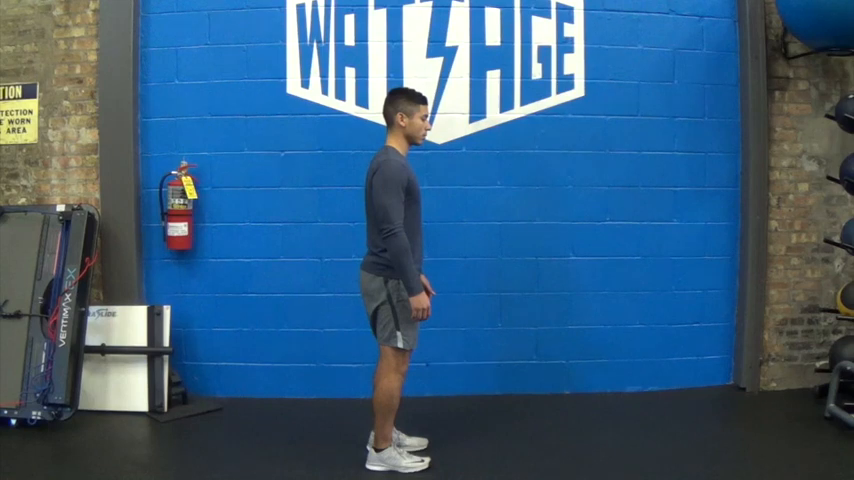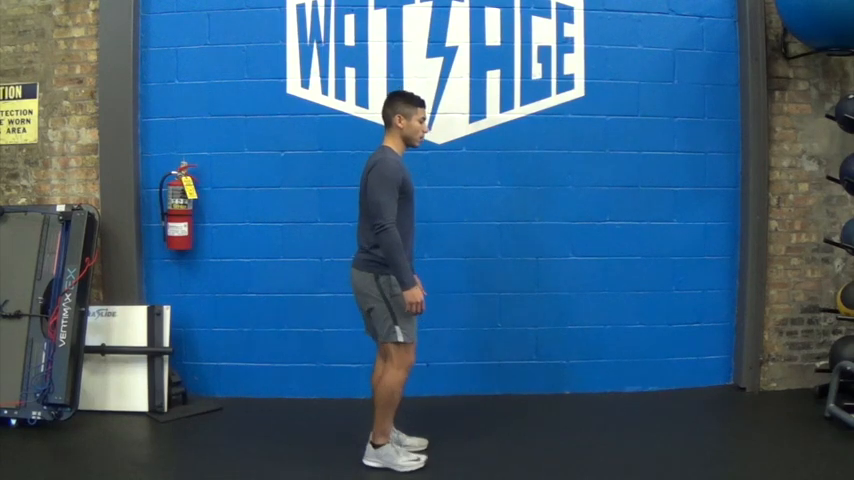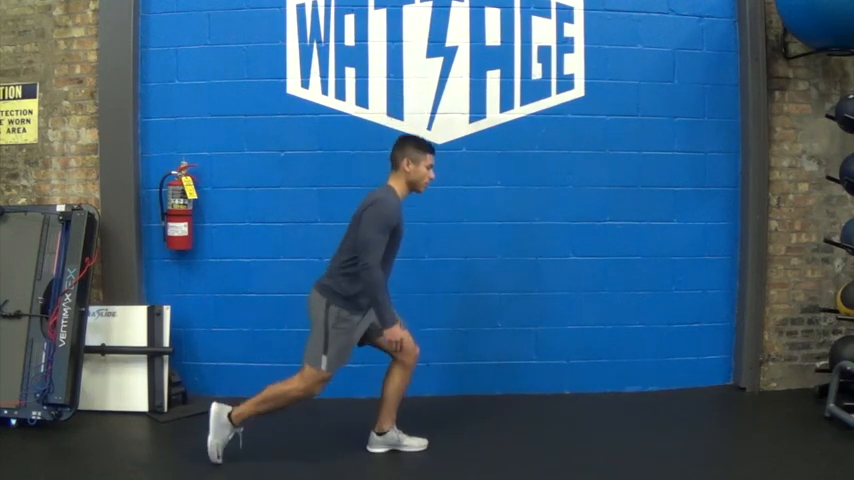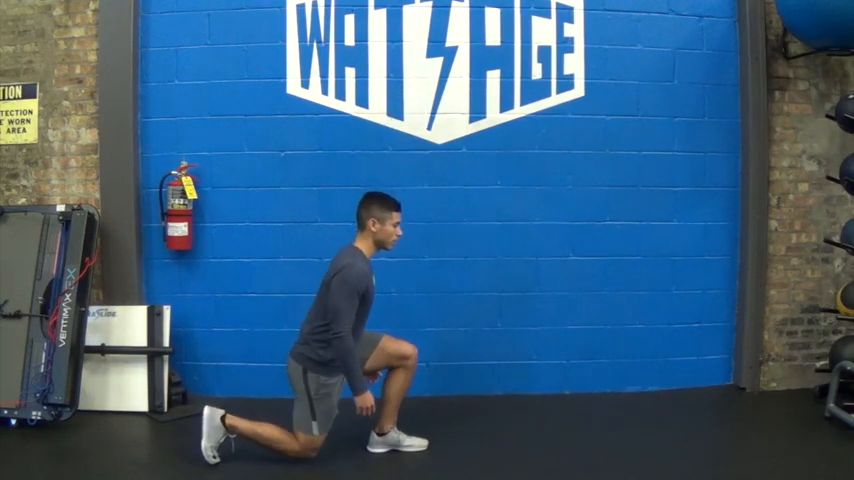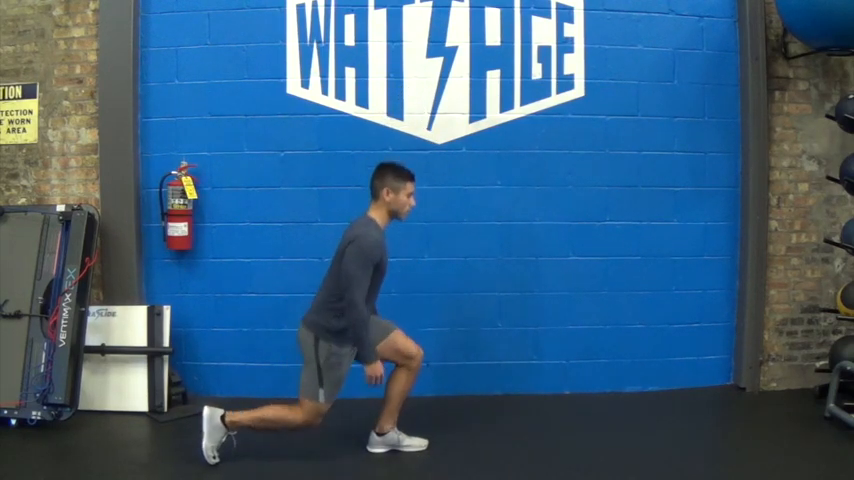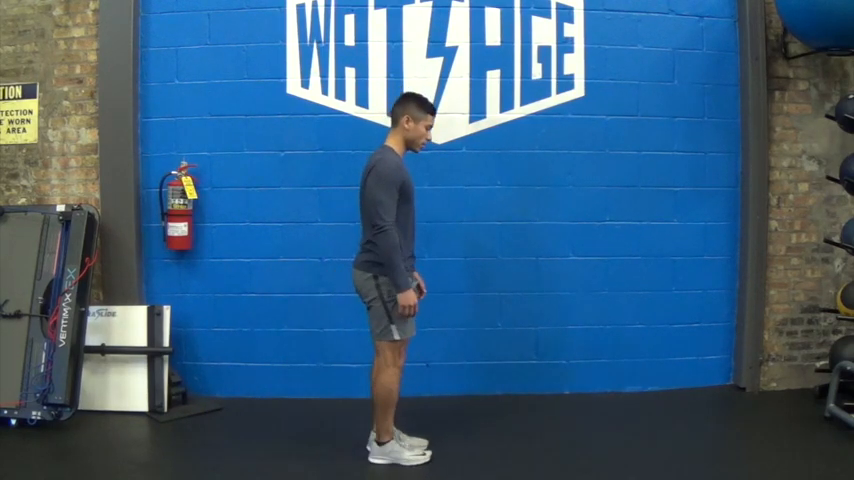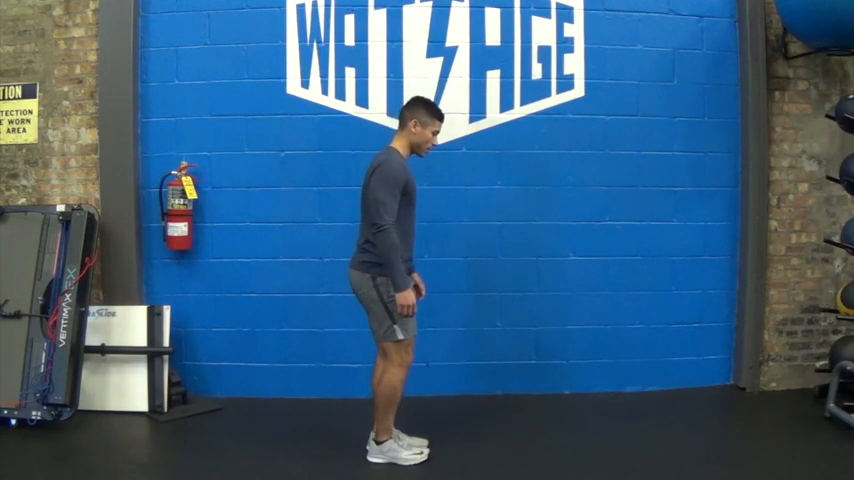
dt=0.7s
person 1, frame 1
left shoulder: (394, 163)
right shoulder: (390, 167)
right elbow: (392, 233)
left wrist: (416, 275)
right wrist: (414, 288)
left hip: (393, 275)
right hip: (390, 280)
left knee: (393, 359)
right knee: (395, 363)
left ankle: (385, 435)
right ankle: (381, 451)
person 1, frame 2
left shoulder: (389, 163)
right shoulder: (386, 164)
right elbow: (385, 229)
left wrist: (409, 275)
right wrist: (407, 283)
left hip: (382, 273)
right hip: (380, 276)
left knee: (388, 356)
right knee: (401, 359)
left ankle: (385, 433)
right ankle: (379, 446)
person 1, frame 3
left shoulder: (389, 202)
right shoulder: (385, 205)
right elbow: (369, 266)
left wrist: (386, 315)
right wrist: (388, 322)
left hip: (360, 299)
right hip: (340, 303)
left knee: (407, 354)
right knee: (310, 383)
left ankle: (384, 433)
right ankle: (229, 417)
person 1, frame 4
left shoulder: (356, 259)
right shoulder: (353, 270)
right elbow: (339, 335)
left wrist: (363, 363)
right wrist: (359, 389)
left hip: (334, 350)
right hip: (319, 363)
left knee: (407, 355)
right knee: (305, 448)
left ankle: (385, 433)
right ankle: (224, 422)
person 1, frame 5
left shoulder: (370, 230)
right shoulder: (366, 239)
right elbow: (353, 302)
left wrist: (372, 329)
right wrist: (370, 358)
left hip: (350, 323)
right hip: (330, 333)
left knee: (411, 355)
right knee: (308, 416)
left ankle: (384, 433)
right ankle: (226, 421)
person 1, frame 6
left shoulder: (391, 163)
right shoulder: (386, 165)
right elbow: (383, 231)
left wrist: (410, 272)
right wrist: (402, 285)
left hip: (387, 273)
right hip: (382, 277)
left knee: (390, 356)
right knee: (392, 358)
left ankle: (385, 432)
right ankle: (383, 444)
person 1, frame 7
left shoulder: (394, 164)
right shoulder: (390, 166)
right elbow: (382, 230)
left wrist: (409, 273)
right wrist: (400, 285)
left hip: (383, 273)
right hip: (378, 276)
left knee: (391, 356)
right knee: (401, 357)
left ankle: (383, 432)
right ankle: (381, 439)
